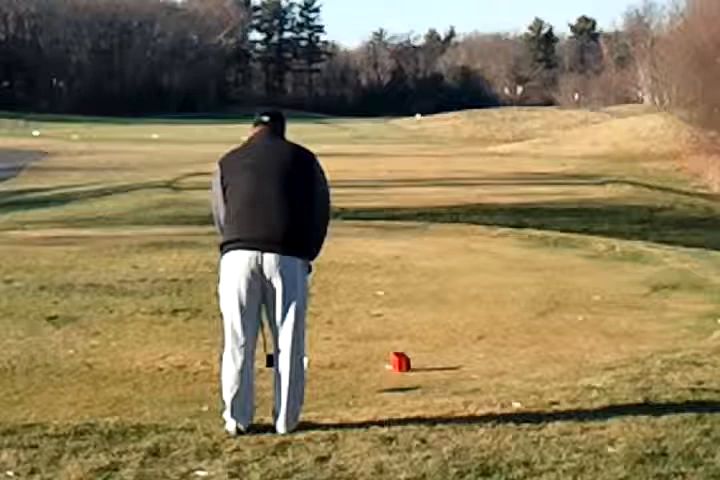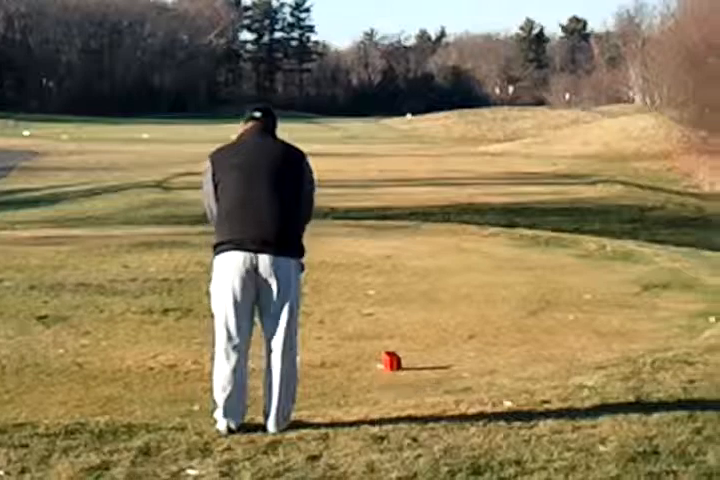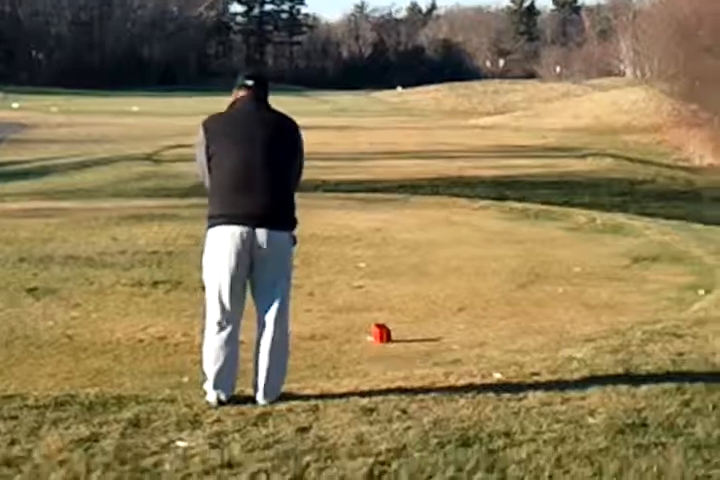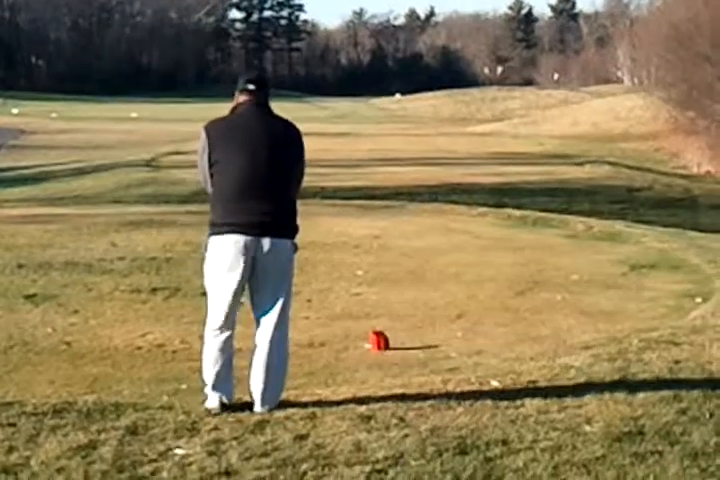
dt=0.2s
person 1, frame 1
left shoulder: (228, 161)
right shoulder: (304, 159)
left elbow: (220, 218)
right elbow: (320, 215)
right wrist: (306, 255)
left hip: (239, 255)
right hip: (287, 257)
left knee: (238, 343)
right knee: (289, 343)
left ankle: (236, 419)
right ankle: (285, 420)
person 1, frame 2
left shoulder: (219, 158)
right shoulder: (294, 157)
left elbow: (212, 211)
right elbow: (305, 210)
left hip: (232, 255)
right hip: (280, 256)
left knee: (230, 342)
right knee: (281, 342)
left ankle: (228, 418)
right ankle: (277, 419)
person 1, frame 3
left shoulder: (212, 126)
right shoulder: (287, 127)
left elbow: (207, 177)
left hip: (226, 227)
right hip: (275, 228)
left knee: (222, 315)
right knee: (273, 314)
left ankle: (218, 390)
right ankle: (267, 391)
person 1, frame 4
left shoulder: (214, 130)
right shoulder: (289, 133)
left elbow: (209, 183)
left hip: (229, 234)
right hip: (277, 236)
left knee: (220, 322)
right knee: (271, 322)
left ankle: (218, 396)
right ankle: (265, 398)
